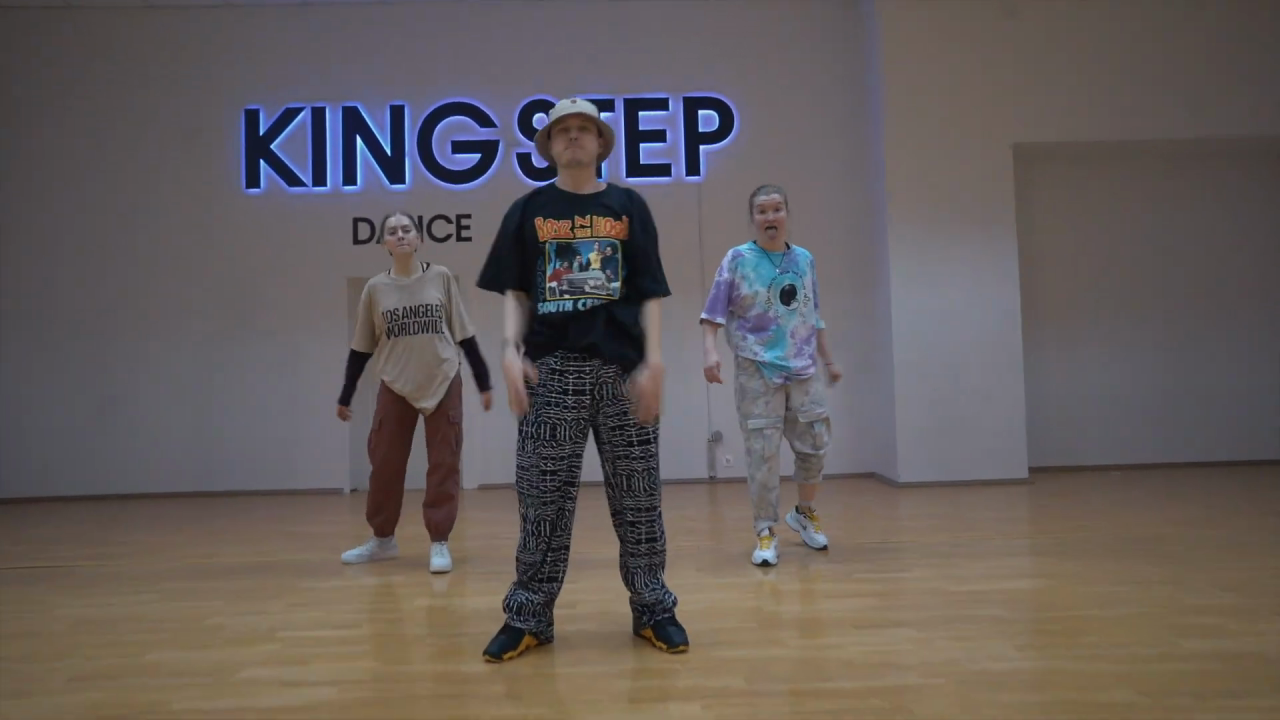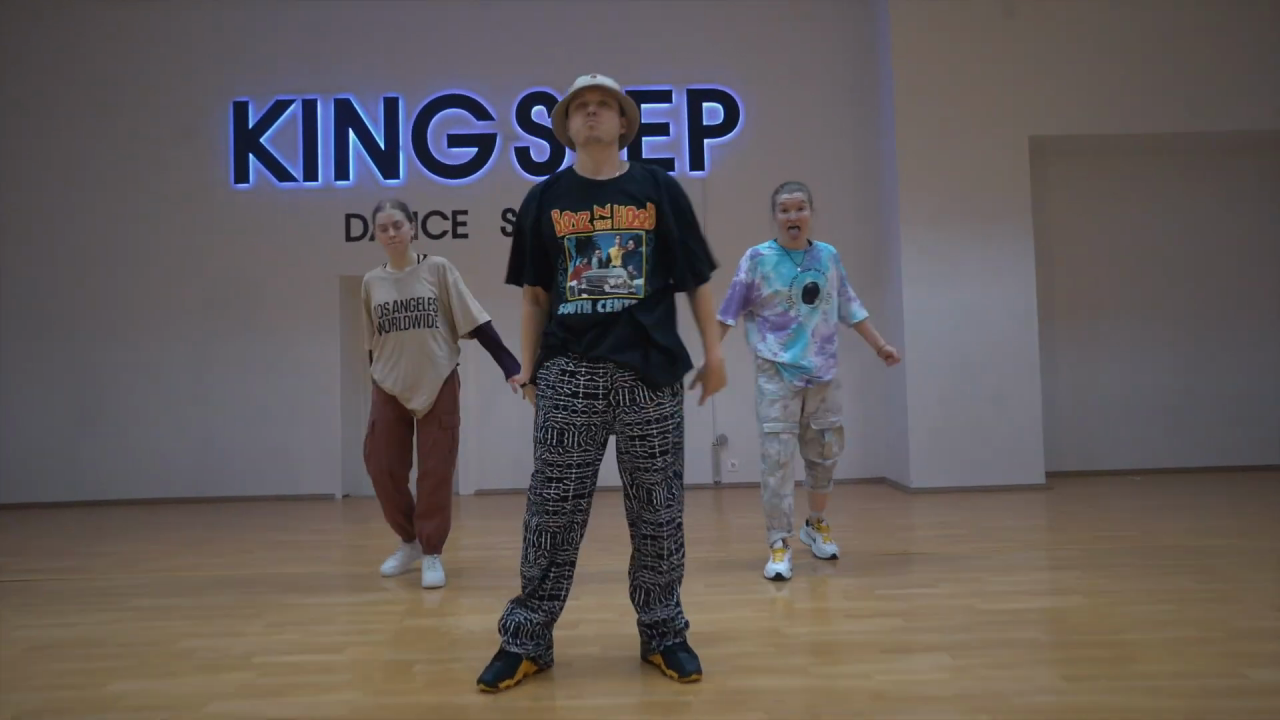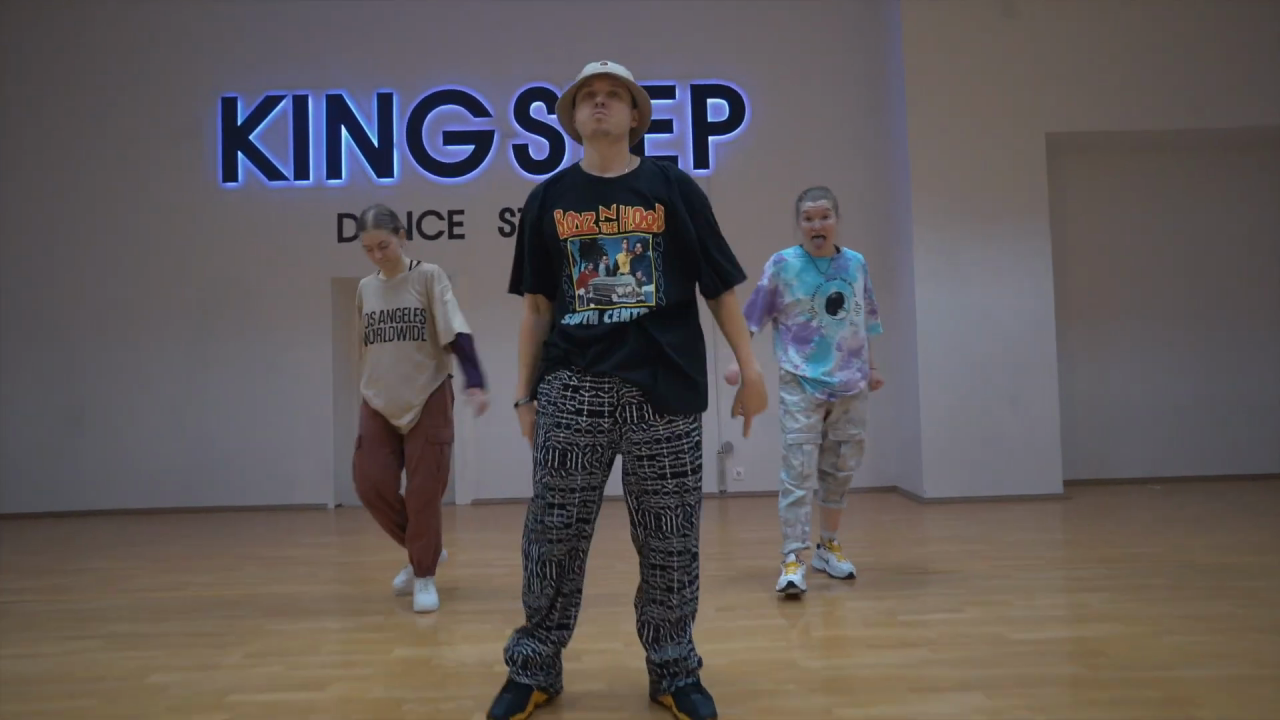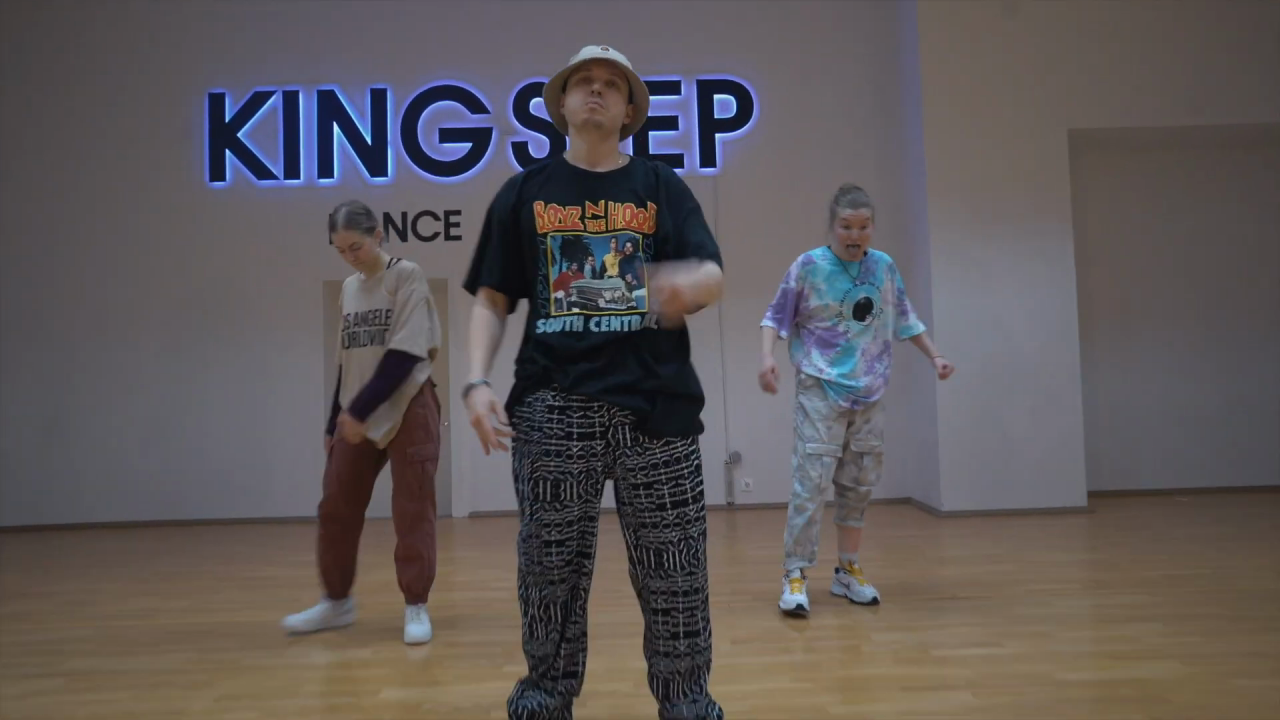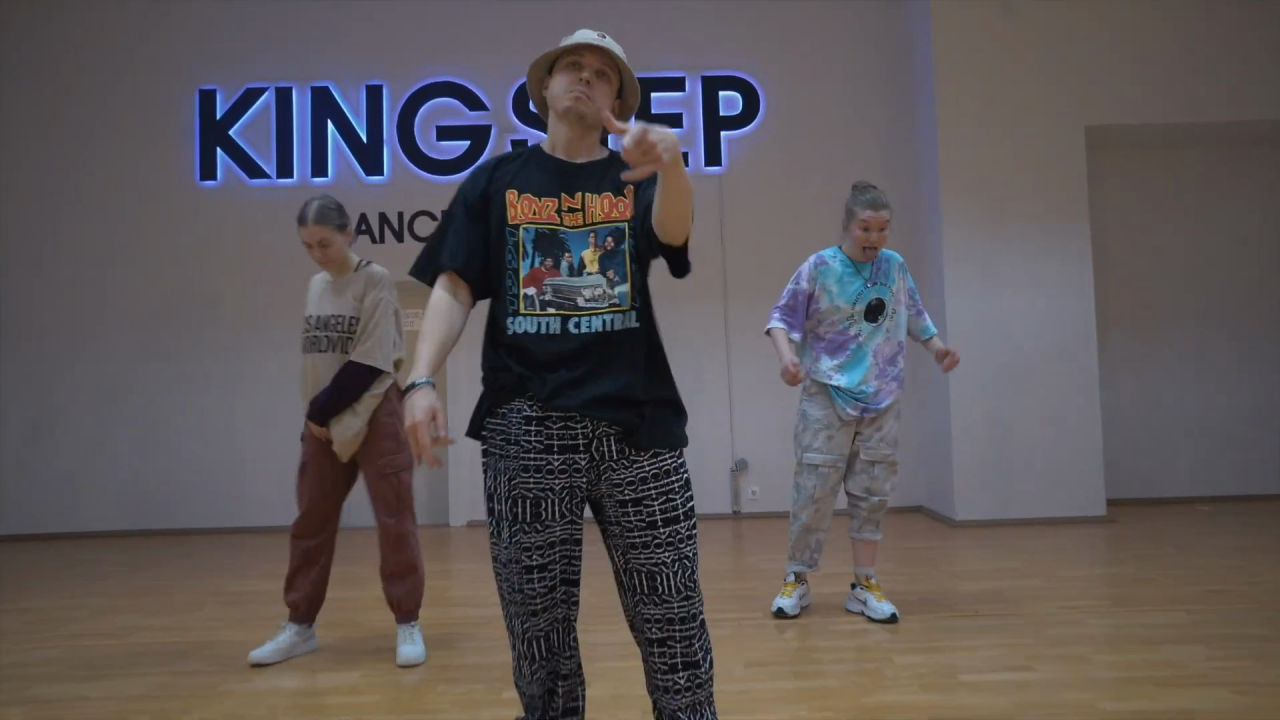
dt=0.2s
person 1, frame 1
left shoulder: (628, 204)
right shoulder: (529, 209)
left elbow: (651, 293)
right elbow: (514, 294)
left wrist: (653, 362)
right wrist: (511, 353)
left hip: (622, 371)
right hip: (551, 371)
left knee: (638, 499)
right knee: (543, 500)
person 1, frame 2
left shoulder: (659, 188)
right shoulder: (544, 198)
left elbow: (695, 280)
right elbow: (535, 296)
left wrist: (713, 352)
right wrist: (528, 373)
left hip: (650, 376)
right hip: (569, 374)
left knee: (657, 512)
right knee: (552, 511)
left ankle: (662, 632)
right ankle: (527, 639)
person 1, frame 3
left shoulder: (674, 188)
right shoulder: (548, 198)
left elbow: (720, 285)
right elbow: (537, 305)
left wrist: (750, 367)
right wrist: (525, 393)
left hip: (666, 391)
right hip: (572, 390)
left knee: (669, 544)
right knee: (553, 535)
right ankle: (534, 667)
person 1, frame 4
left shoulder: (662, 188)
right shoulder: (525, 192)
left elbow: (710, 275)
right elbow: (492, 299)
left wrist: (692, 281)
right wrist: (478, 383)
left hip: (658, 410)
right hip: (552, 410)
left knee: (675, 584)
right knee: (552, 582)
person 1, frame 5
left shoulder: (637, 173)
right shoulder: (494, 179)
left elbow: (674, 232)
right elbow: (453, 288)
right wrist: (421, 380)
left hip: (637, 418)
right hip: (525, 424)
left knee: (670, 611)
right knee: (537, 616)
person 2, frame 1
left shoulder: (441, 277)
right shoulder: (375, 288)
left elbow: (463, 334)
right elbow: (362, 346)
left wrist: (483, 381)
right wrist: (346, 395)
left hip: (444, 383)
right hip: (395, 387)
left knee: (444, 464)
right knee: (385, 465)
right ankle: (382, 538)
person 2, frame 2
left shoulder: (438, 269)
right shoulder: (372, 281)
left elbow: (476, 322)
right elbow: (373, 344)
left wrist: (510, 365)
right wrist: (375, 388)
left hip: (438, 385)
right hip: (388, 389)
left knee: (435, 474)
right knee: (383, 470)
left ankle: (432, 554)
right ankle: (411, 541)
person 2, frame 3
left shoulder: (429, 276)
right shoulder: (366, 287)
left elbow: (456, 333)
left wrist: (474, 381)
left hip: (428, 398)
right hip: (377, 403)
left knee: (425, 493)
right knee: (372, 486)
left ankle: (424, 576)
right ankle: (424, 554)
person 2, frame 4
left shoulder: (408, 275)
right shoulder: (349, 286)
left elbow: (404, 352)
left wrist: (362, 408)
right wrist: (334, 421)
left hip: (408, 408)
right hip: (352, 414)
left knee: (413, 510)
right knee: (335, 508)
left ankle: (416, 605)
right ankle: (336, 601)
person 2, frame 5
left shoulder: (375, 280)
right shoulder: (316, 285)
left elbow: (369, 364)
left wrist: (318, 412)
right wrist: (311, 424)
left hip: (375, 417)
right hip: (326, 424)
left knee: (394, 522)
right knee: (310, 524)
left ankle: (408, 624)
right ankle: (300, 627)
person 3, frame 1
left shoulder: (804, 259)
right shoulder: (738, 259)
right elbow: (714, 312)
left wrist: (828, 359)
right wrist: (711, 352)
left hip: (804, 369)
right hip: (757, 370)
left knee: (814, 445)
right knee: (763, 453)
left ankle: (804, 513)
right ankle: (766, 534)
person 3, frame 2
left shoulder: (829, 256)
right shoulder: (757, 258)
left elbow: (849, 308)
right elbow: (729, 310)
left wrist: (880, 346)
left hip: (824, 372)
right hip: (778, 372)
left knee: (825, 454)
right knee: (777, 458)
left ankle: (816, 525)
right ankle: (779, 545)
person 3, frame 3
left shoulder: (856, 263)
right shoulder: (782, 264)
right elbow: (751, 316)
left wrist: (871, 368)
right wrist: (735, 360)
left hip: (849, 384)
right hip: (801, 383)
left knee: (841, 468)
right knee: (798, 471)
left ankle: (828, 546)
right ankle: (793, 559)
person 3, frame 4
left shoulder: (884, 266)
right shoulder: (808, 265)
left elbow: (904, 319)
right elbow: (775, 317)
left wrist: (935, 356)
right wrist: (768, 357)
left hip: (869, 392)
right hip: (820, 389)
left knee: (859, 484)
right knee: (811, 481)
left ankle: (848, 570)
right ankle: (796, 576)
person 3, frame 5
left shoulder: (895, 266)
right shoulder: (819, 267)
left elbow: (915, 318)
right elbow: (783, 318)
left wrist: (939, 348)
right wrist: (786, 354)
left hip: (882, 399)
right hip: (827, 396)
left knee: (873, 494)
right knee: (813, 490)
left ankle: (864, 586)
right ankle: (795, 579)
